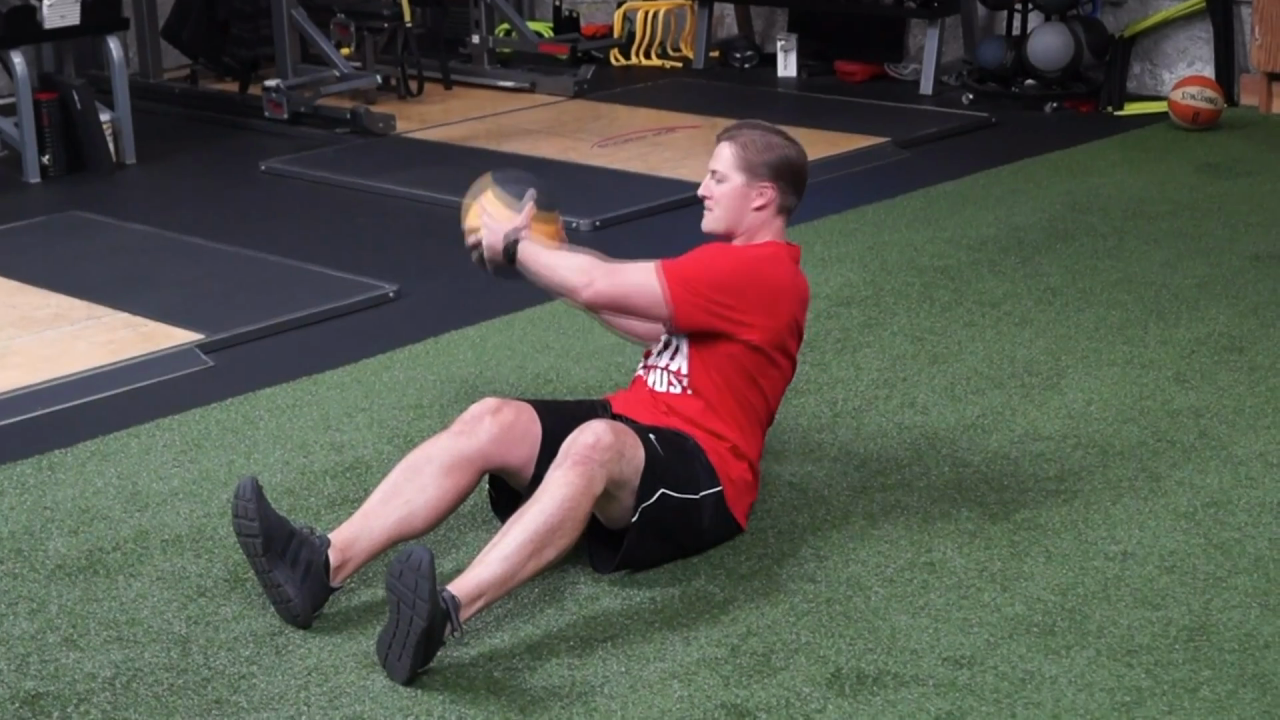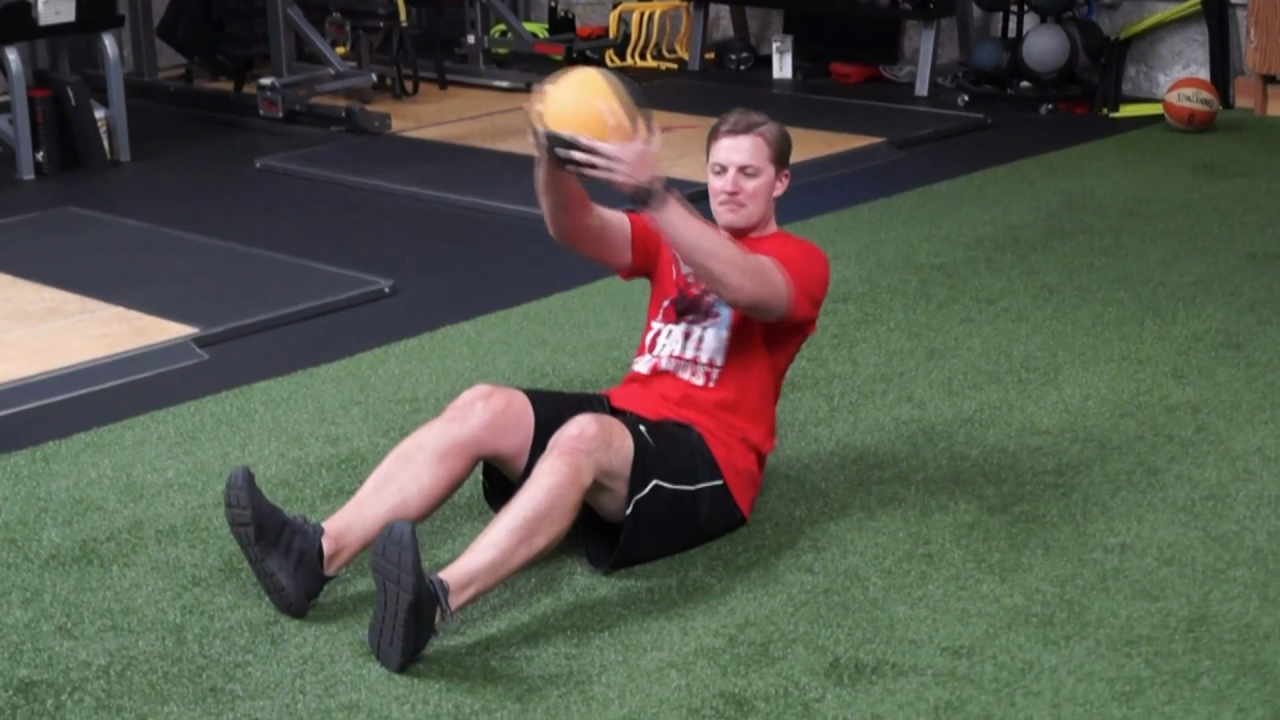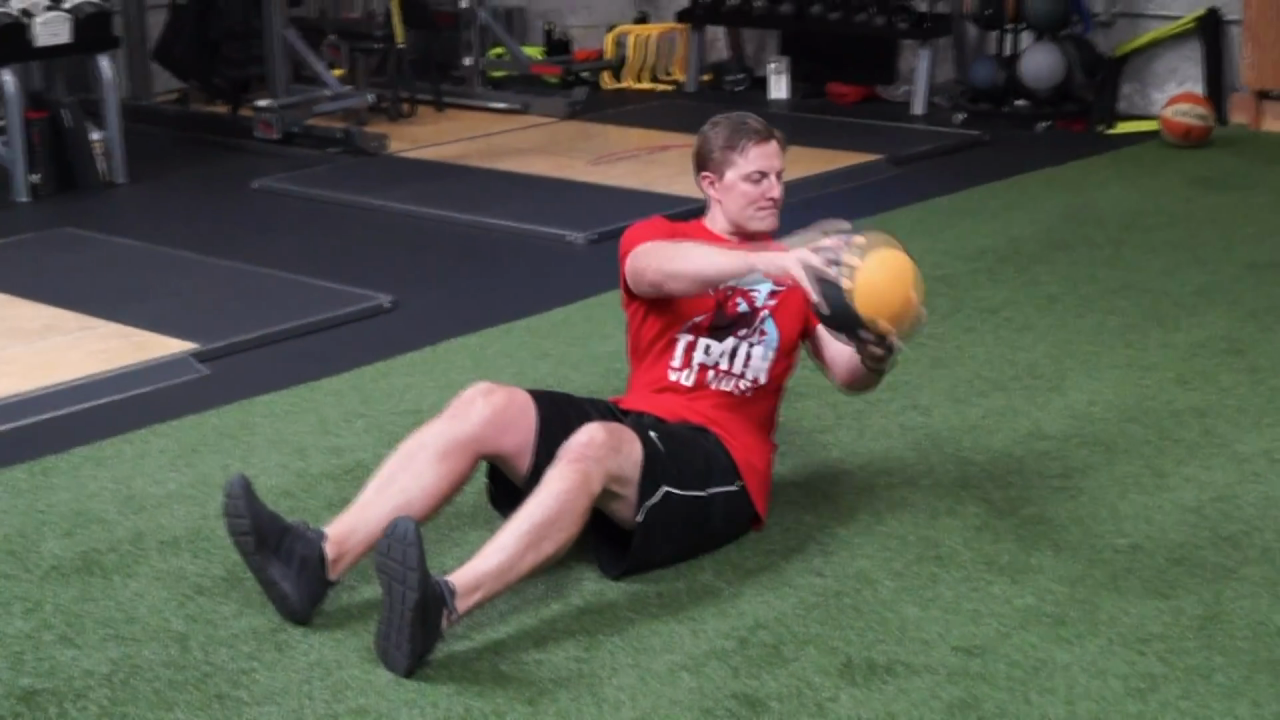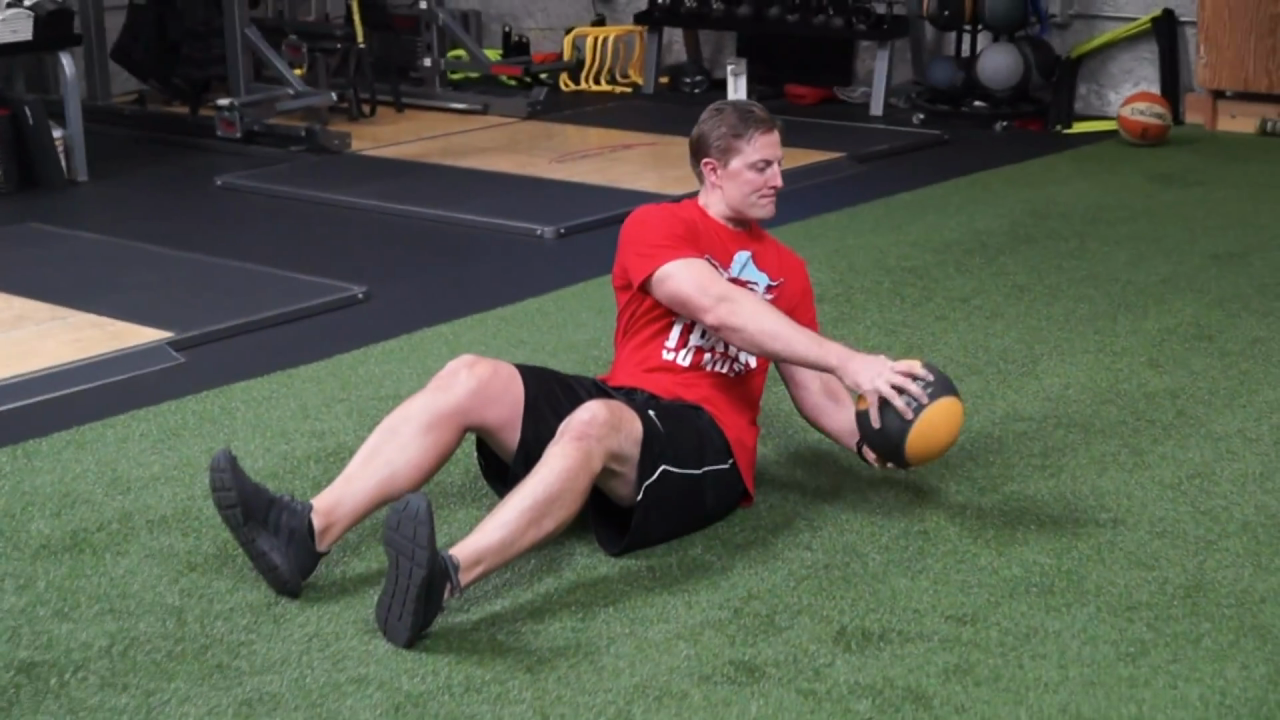
dt=0.5s
person 1, frame 1
left shoulder: (755, 270)
right shoulder: (755, 267)
left elbow: (599, 285)
right elbow: (674, 341)
left wrist: (515, 240)
right wrist: (547, 254)
left hip: (702, 473)
left knee: (595, 442)
right knee: (491, 421)
left ankle: (447, 612)
right ankle: (326, 562)
person 1, frame 2
left shoulder: (798, 261)
right shoulder: (668, 236)
left elbow: (746, 288)
right elbow: (571, 228)
left wrist: (652, 191)
right wrist: (553, 157)
left hip: (710, 460)
right hip: (629, 417)
left knee: (583, 438)
right knee: (483, 407)
left ankle: (434, 600)
right ankle: (318, 552)
person 1, frame 3
left shoulder: (805, 272)
right shoulder: (664, 239)
left elbow: (851, 376)
right elbow: (655, 269)
left wrist: (874, 349)
right wrist: (770, 260)
left hip: (721, 463)
right hip: (637, 422)
left knee: (594, 446)
right knee: (486, 405)
left ankle: (443, 605)
right ankle: (322, 558)
person 1, frame 4
left shoulder: (786, 268)
right shoulder: (656, 226)
left elbow: (814, 392)
right elbow: (717, 310)
left wrist: (874, 432)
right wrist: (850, 360)
left hip: (709, 442)
right hip: (618, 402)
left knee: (594, 424)
right knee: (469, 377)
left ankle: (444, 579)
right ankle: (310, 530)
